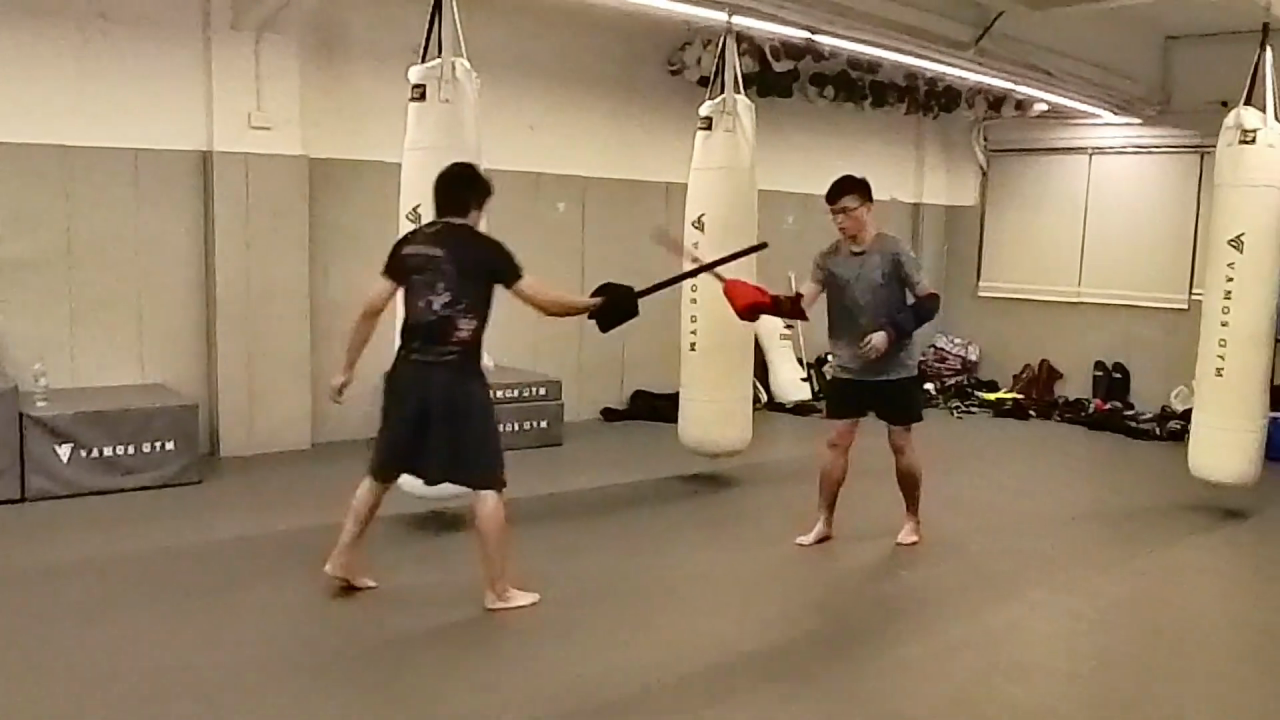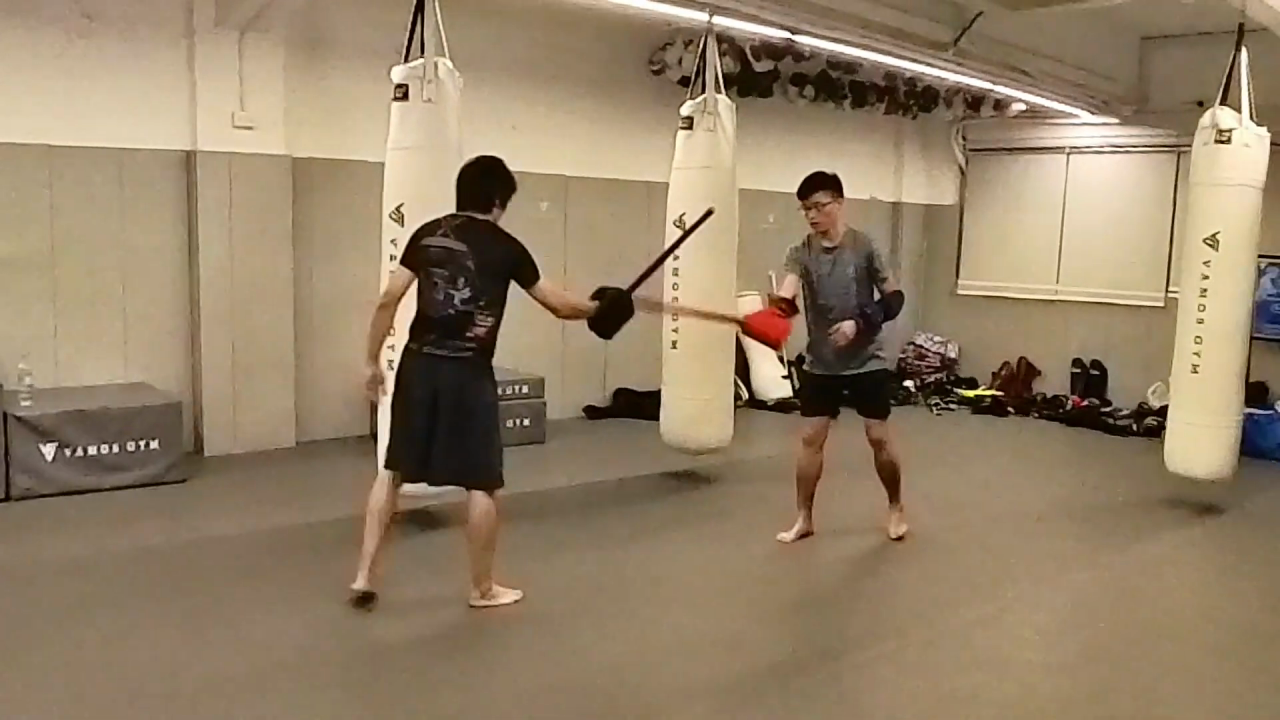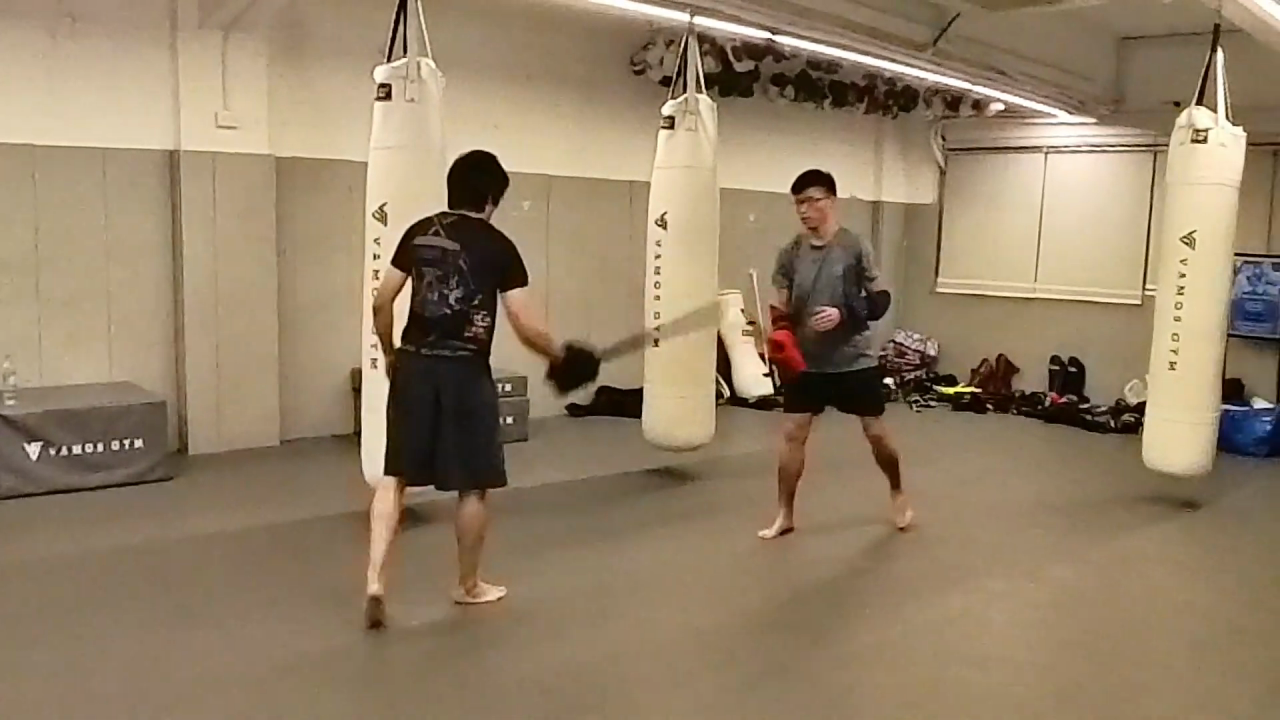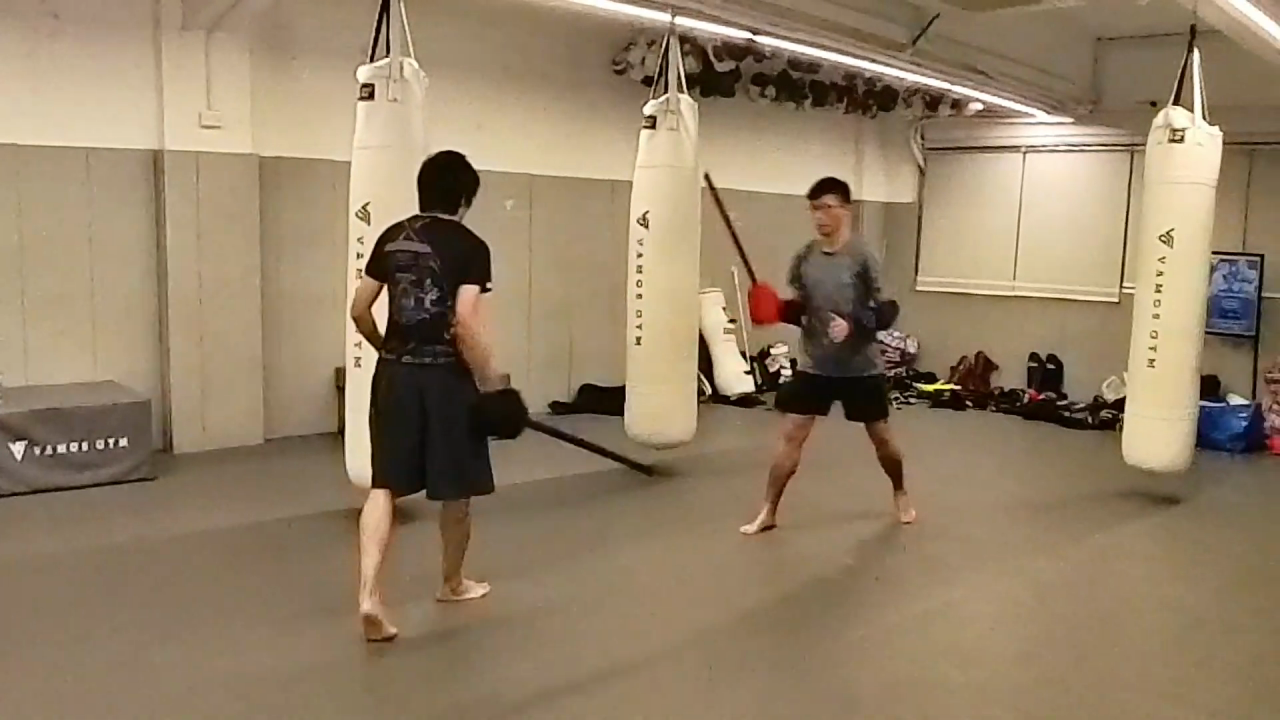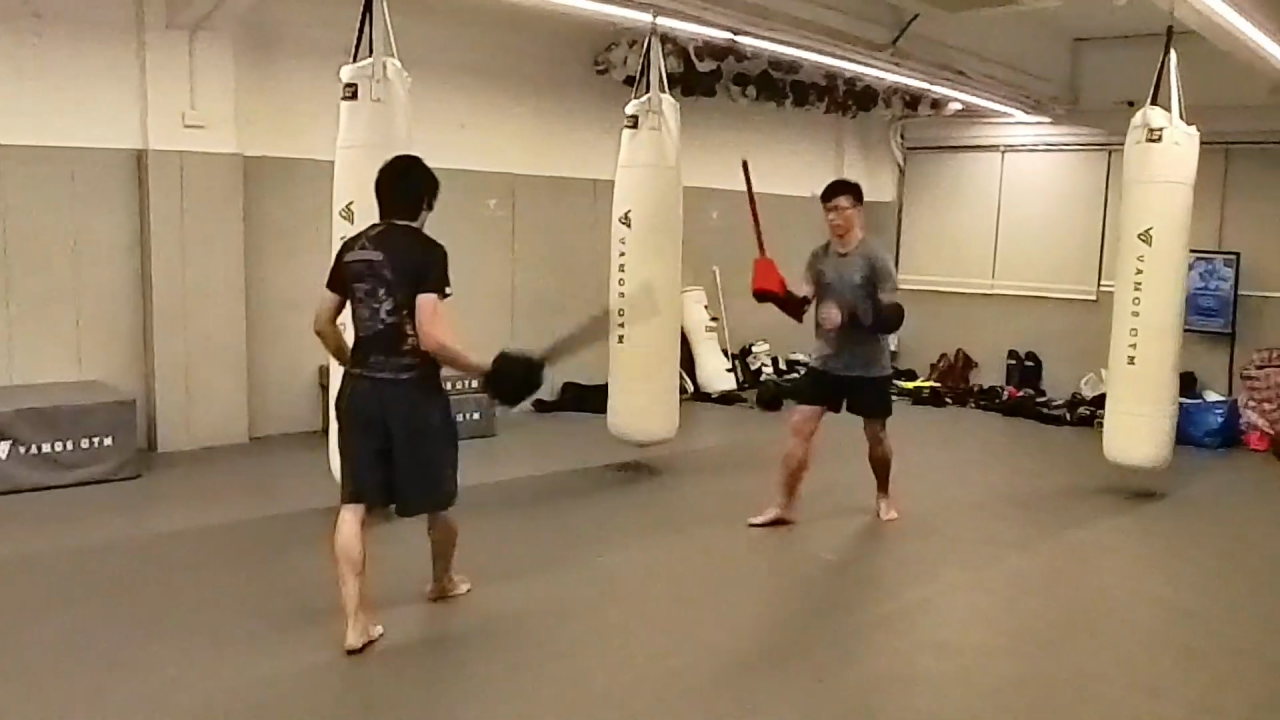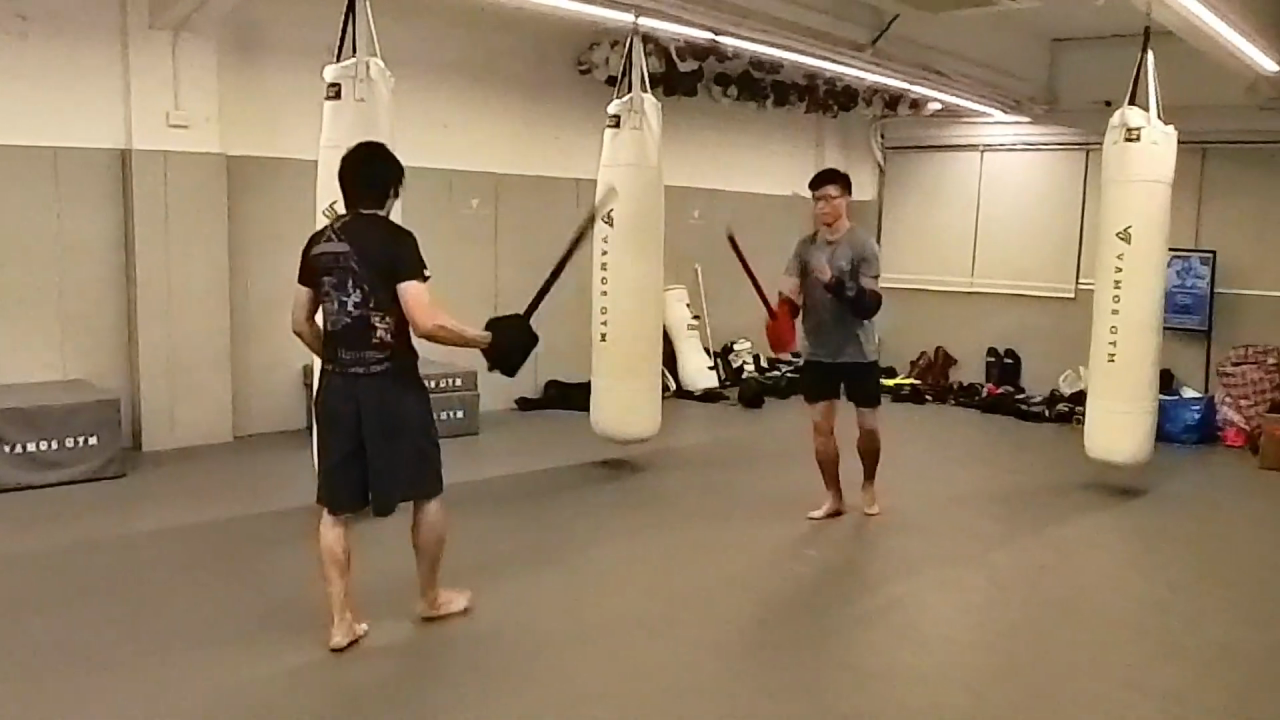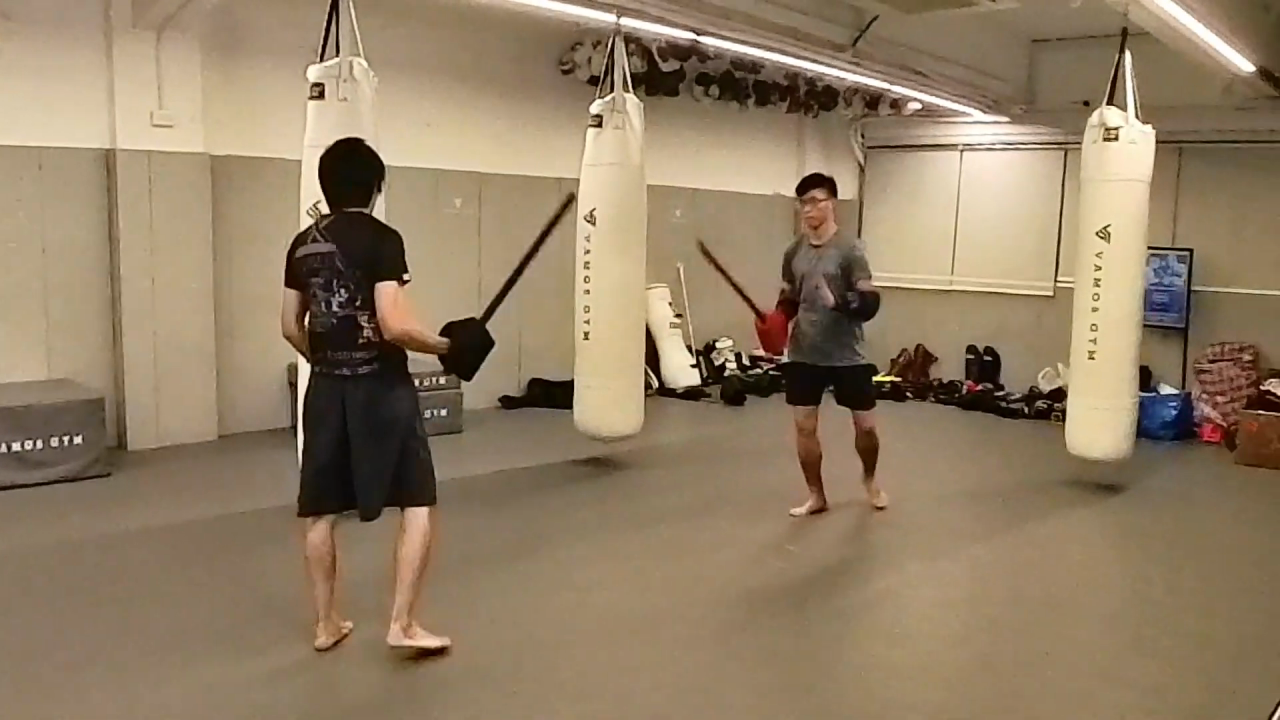
dt=0.2s
person 1, frame 1
left shoulder: (408, 244)
right shoulder: (485, 250)
left elbow: (370, 311)
right elbow: (546, 302)
left wrist: (347, 369)
right wrist: (596, 303)
left hip: (408, 372)
right hip: (458, 377)
left knee: (380, 471)
right knee: (486, 485)
left ankle: (342, 560)
right ankle: (498, 589)
person 1, frame 2
left shoulder: (428, 234)
right shoulder: (505, 247)
left elbow: (387, 300)
right elbow: (561, 304)
left wrist: (372, 361)
right wrist: (606, 305)
left hip: (418, 363)
right hip: (468, 372)
left knee: (395, 469)
right knee: (480, 484)
left ankle: (365, 572)
right ankle: (484, 587)
person 1, frame 3
left shoulder: (419, 233)
right shoulder: (498, 247)
left elbow: (382, 302)
right elbow: (527, 326)
left wrist: (391, 354)
right wrist: (559, 357)
left hip: (414, 366)
right hip: (465, 373)
left knee: (396, 474)
right knee: (472, 485)
left ankle: (375, 577)
right ankle: (469, 584)
person 1, frame 4
left shoulder: (392, 238)
right shoulder: (470, 247)
left elbow: (360, 309)
right elbow: (467, 327)
right wrist: (491, 386)
left hip: (394, 375)
right hip: (446, 377)
left knee: (384, 487)
right knee: (458, 489)
left ankle: (370, 596)
right ankle: (453, 582)
person 1, frame 5
left shoulder: (352, 249)
right shoulder: (427, 252)
left elbow: (323, 324)
right elbow: (430, 337)
right wrist: (483, 368)
left hip: (360, 389)
right hip: (414, 390)
left knee: (354, 504)
right knee: (439, 496)
left ankle: (355, 622)
right ankle: (443, 581)
person 1, frame 6
left shoulder: (318, 244)
right shoulder: (397, 241)
left elbow: (301, 324)
right elbow: (425, 321)
right wrist: (484, 339)
left hip: (336, 386)
right hip: (392, 385)
left knee: (336, 508)
right knee: (427, 493)
left ankle: (342, 622)
right ankle: (431, 597)
person 1, frame 7
left shoulder: (304, 244)
right shoulder: (380, 239)
left elbow: (290, 325)
right elbow: (394, 327)
right wrist: (445, 344)
left hip: (327, 387)
right hip: (380, 385)
left knee: (321, 509)
right knee: (417, 503)
left ankle: (327, 622)
right ankle: (403, 623)
person 2, frame 1
left shoulder: (894, 251)
right shoulder: (829, 257)
left elbow: (929, 302)
right elbow: (803, 301)
left wrist: (891, 332)
right wrist: (762, 302)
left hip: (895, 368)
right hip: (849, 367)
left knee: (901, 444)
right knee: (837, 443)
left ankle: (912, 519)
right ankle: (824, 523)
person 2, frame 2
left shoulder: (865, 247)
right shoulder: (801, 253)
left elbow: (894, 299)
right elbow: (788, 292)
left wrist: (861, 323)
right wrist: (779, 305)
left hip: (867, 361)
right hip: (820, 364)
left knee: (878, 438)
right knee: (811, 438)
left ankle: (896, 508)
right ankle: (804, 519)
person 2, frame 3
left shoulder: (854, 247)
right shoulder: (790, 253)
left elbow: (879, 299)
right elbow: (783, 308)
left wrist: (845, 314)
left hip: (854, 360)
right hip: (807, 361)
left knee: (876, 433)
right knee: (793, 435)
left ankle: (898, 494)
right ankle: (785, 515)
person 2, frame 4
left shoulder: (865, 257)
right shoulder: (805, 258)
left elbow: (889, 311)
right elbow: (797, 309)
left wrist: (855, 326)
right wrist: (774, 307)
left hip: (863, 367)
right hip: (816, 366)
left knee: (881, 437)
right knee: (792, 436)
left ankle: (901, 495)
right ankle: (767, 512)
person 2, frame 5
left shoulder: (876, 259)
right shoulder: (819, 256)
left elbow: (893, 316)
right elbow: (801, 303)
left wrist: (848, 318)
left hip: (869, 365)
right hip: (826, 361)
left knee: (875, 435)
right knee: (800, 427)
left ankle: (883, 496)
right ankle: (783, 506)
person 2, frame 6
left shoulder: (863, 246)
right shoulder: (806, 245)
left elbow: (869, 304)
right elbow: (790, 293)
left wrist: (834, 283)
left hip: (858, 352)
right hip: (817, 352)
left knee: (868, 426)
right knee: (821, 425)
left ankle: (868, 485)
right ankle: (834, 498)
person 2, frame 7
left shoulder: (850, 248)
right shoulder: (793, 252)
left elbow: (869, 299)
left wrist: (838, 301)
left hip: (848, 355)
right hip: (804, 354)
left knee: (865, 425)
right knee: (804, 426)
left ankle: (870, 479)
right ankle: (816, 496)
